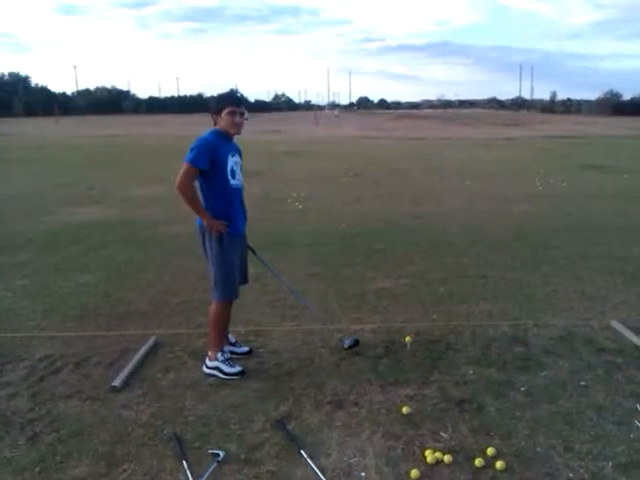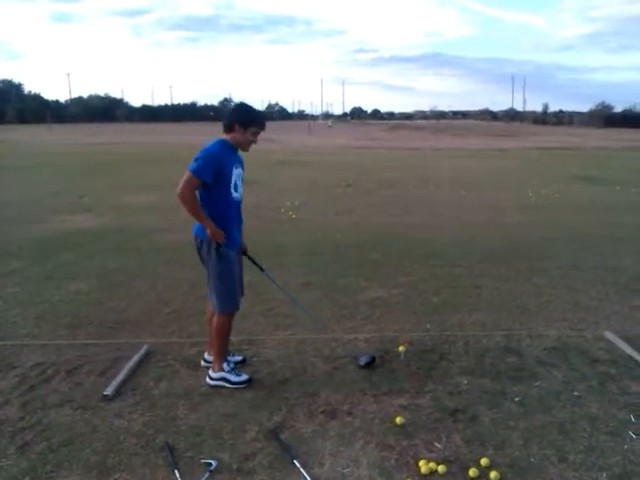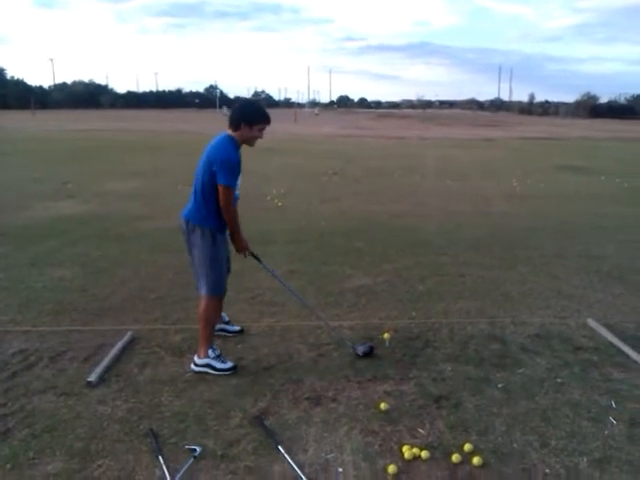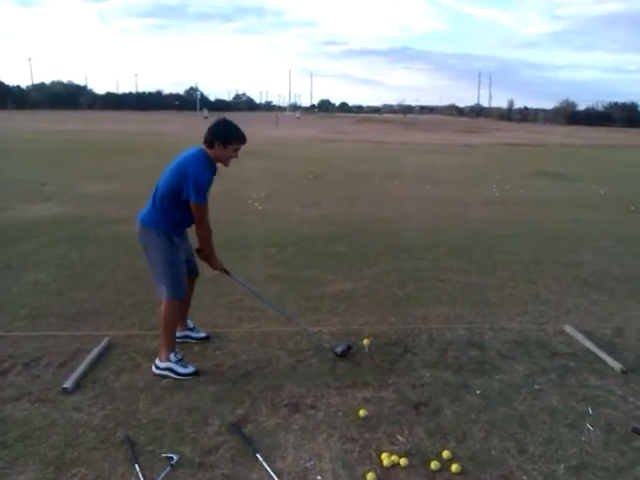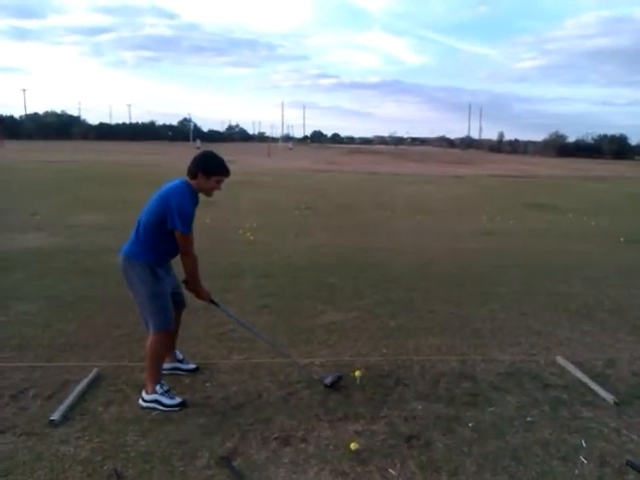
dt=1s
person 1, frame 1
left shoulder: (233, 147)
right shoulder: (207, 143)
right elbow: (182, 183)
right wrist: (207, 218)
left hip: (236, 228)
right hip: (219, 231)
left knee: (230, 290)
right knee: (223, 294)
left ankle: (224, 339)
right ankle: (214, 357)
person 1, frame 2
left shoulder: (235, 157)
right shoulder: (211, 154)
right elbow: (184, 192)
left wrist: (238, 235)
right wrist: (210, 227)
left hip: (229, 239)
right hip: (215, 241)
left knee: (221, 300)
right knee: (225, 305)
left ankle: (214, 351)
right ankle: (218, 368)
person 1, frame 3
left shoulder: (226, 143)
right shoulder: (227, 155)
right elbow: (227, 205)
left wrist: (235, 232)
right wrist: (238, 238)
left hip: (210, 222)
right hip: (203, 225)
left knee: (221, 274)
right knee: (211, 287)
left ankle: (216, 319)
right ankle: (204, 354)
person 1, frame 4
left shoulder: (203, 161)
right shoulder: (196, 169)
left elbow: (199, 216)
right elbow: (202, 221)
left wrist: (204, 248)
right wrist: (212, 256)
left hip: (173, 227)
right hip: (157, 230)
left knee: (189, 275)
right knee: (173, 292)
left ankle: (182, 328)
right ankle: (165, 358)
person 1, frame 5
left shoulder: (183, 189)
right shoulder: (181, 199)
left elbow: (183, 247)
right elbow: (187, 252)
left wrist: (191, 281)
right wrist: (198, 286)
left hip: (156, 259)
right hip: (141, 263)
left knee: (175, 306)
right knee: (161, 324)
left ankle: (171, 359)
right ankle: (151, 391)
